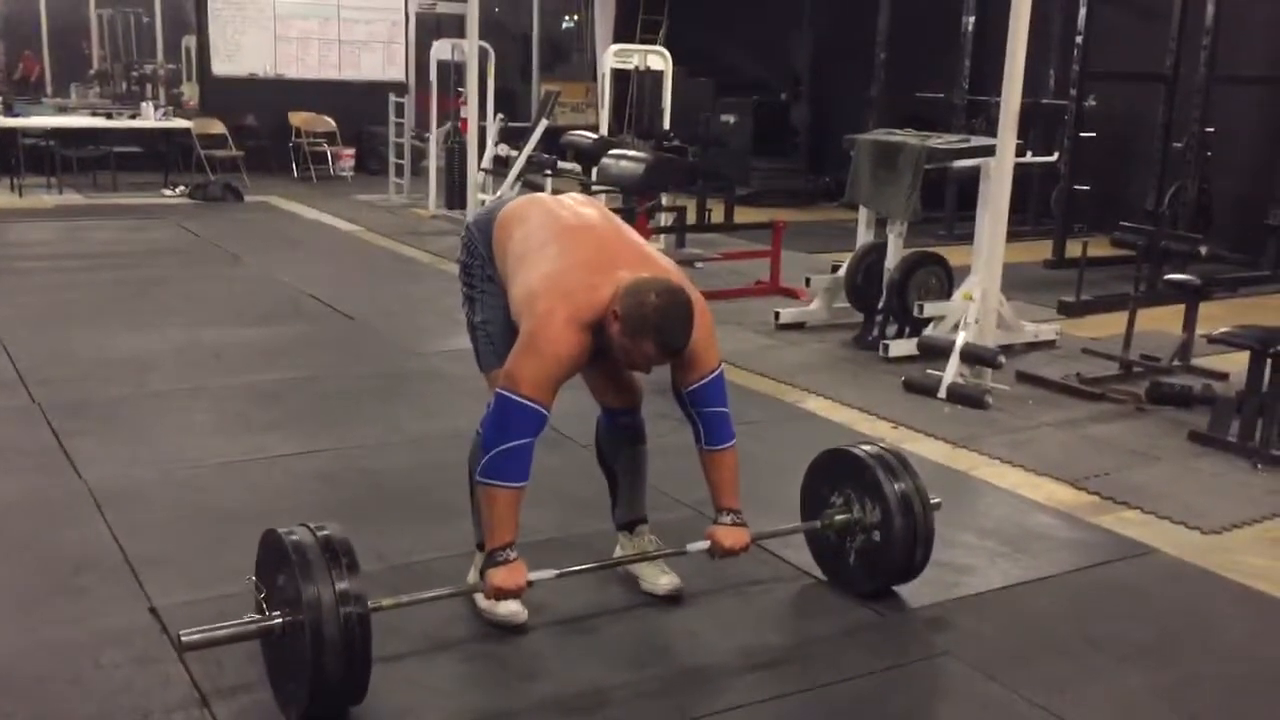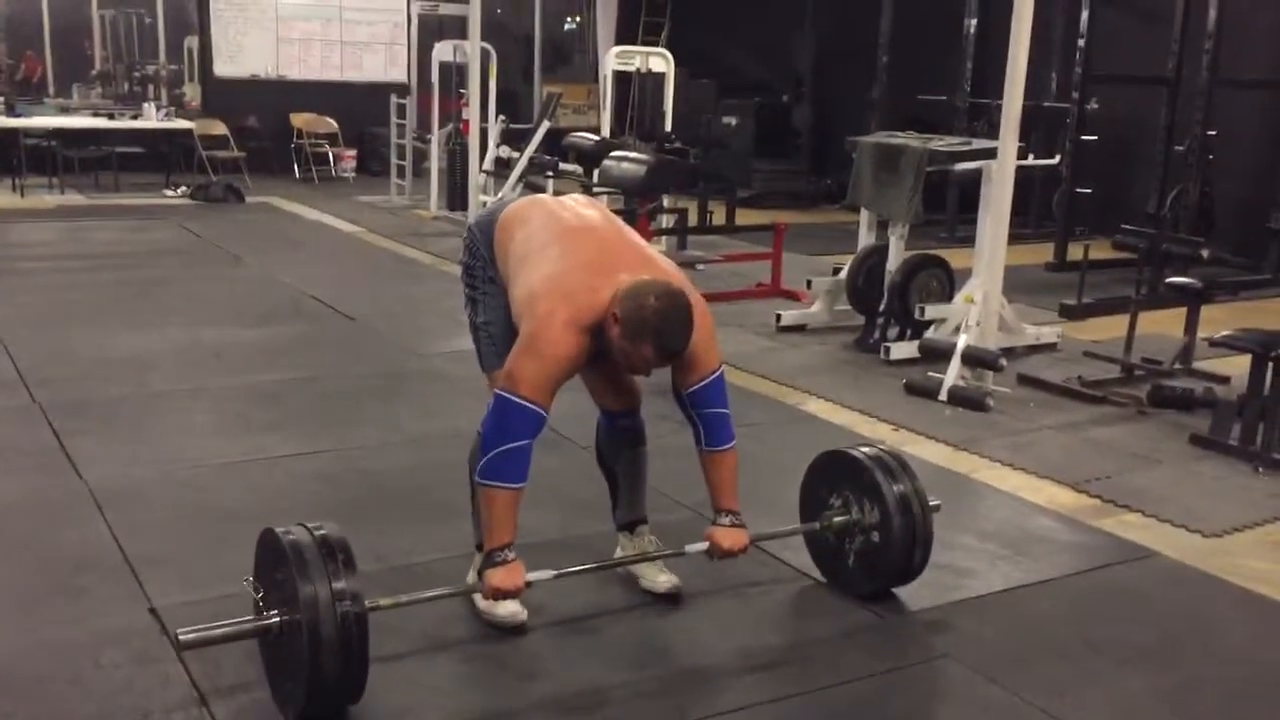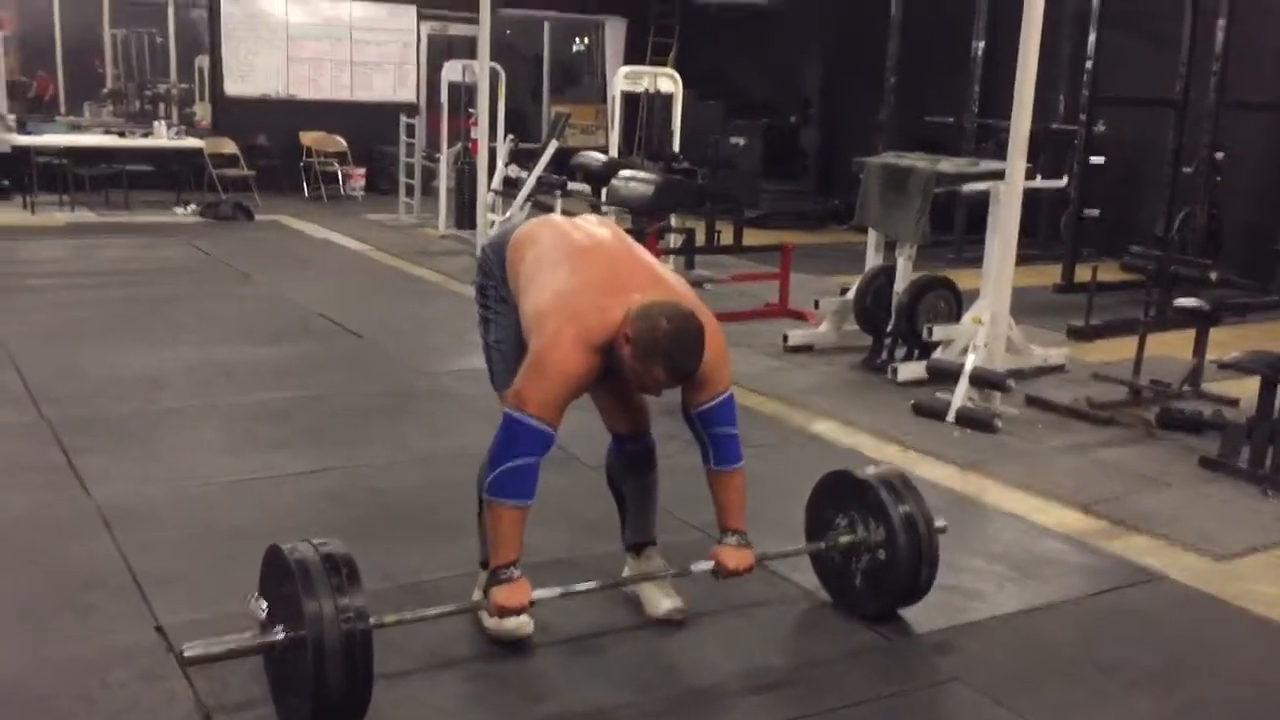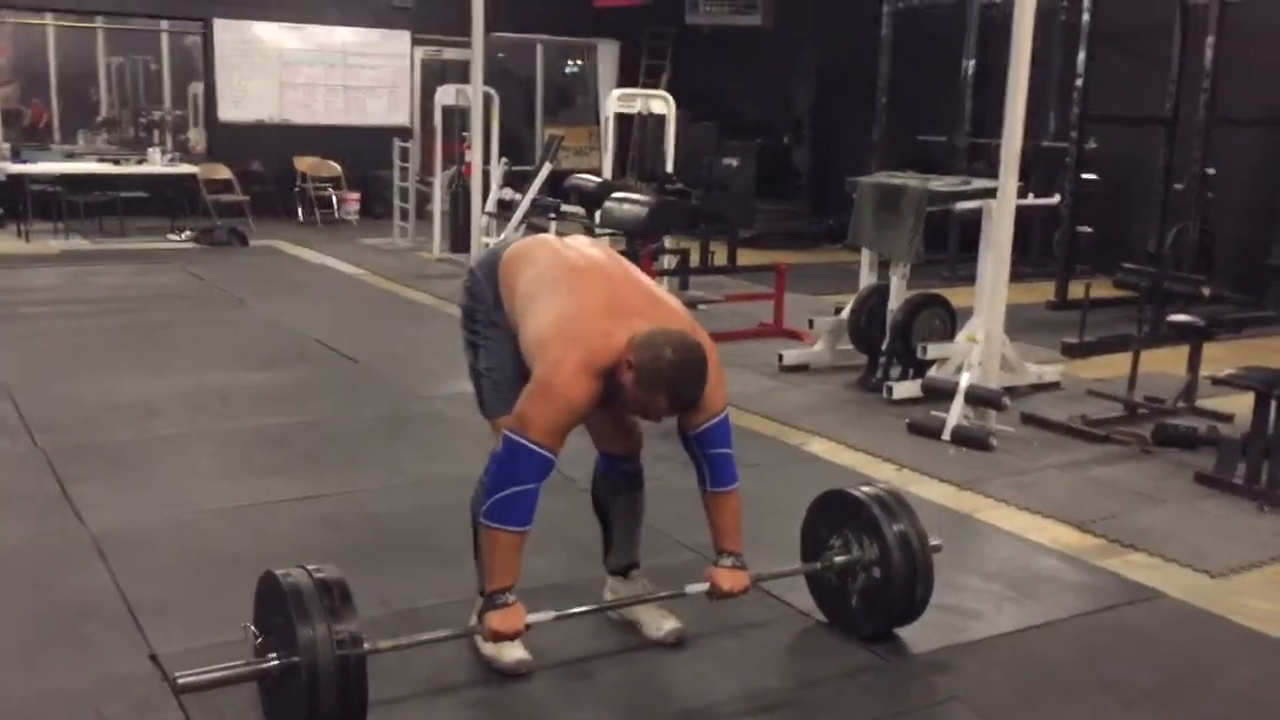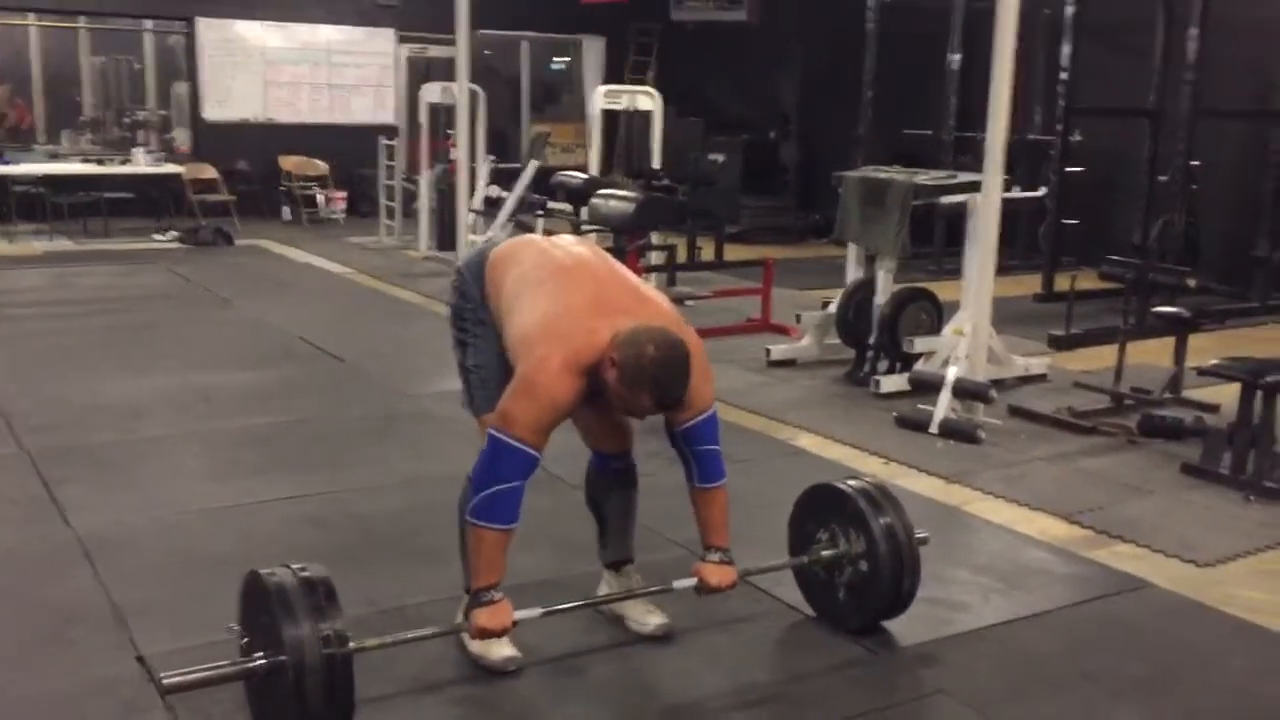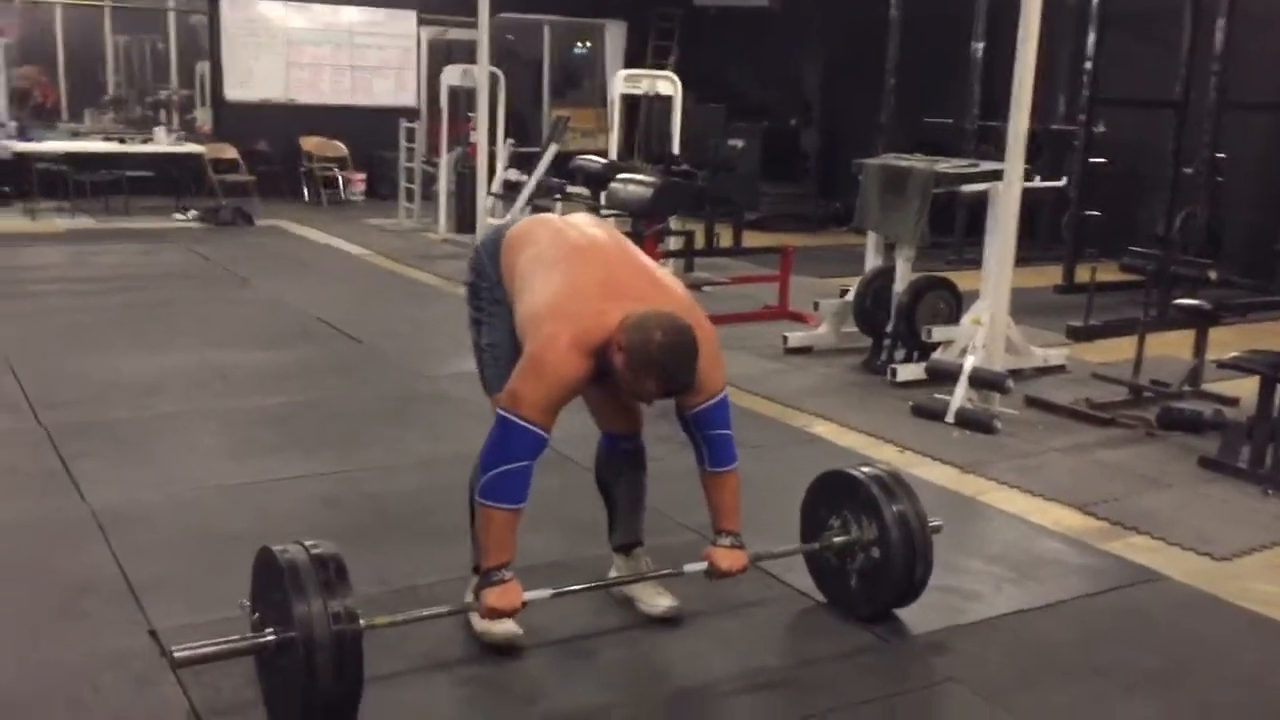
dt=0.2s
person 1, frame 1
left shoulder: (684, 310)
right shoulder: (560, 324)
left elbow: (710, 411)
right elbow: (510, 433)
left wrist: (729, 514)
right wrist: (503, 555)
left knee: (623, 402)
right knee: (511, 410)
left ankle: (634, 536)
right ankle: (486, 557)
person 1, frame 2
left shoulder: (686, 314)
right shoulder: (559, 326)
left elbow: (711, 413)
right elbow: (509, 434)
left wrist: (727, 516)
right wrist: (500, 556)
left knee: (623, 404)
right knee: (511, 410)
left ankle: (634, 537)
right ankle: (484, 559)
person 1, frame 3
left shoulder: (699, 331)
right shoulder: (568, 346)
left elbow: (719, 433)
right elbow: (517, 453)
left wrist: (734, 536)
right wrist: (505, 573)
left knee: (632, 428)
right knee: (524, 428)
left ankle: (642, 559)
right ankle: (489, 578)
person 1, frame 4
left shoulder: (694, 353)
right shoulder: (572, 370)
left elbow: (715, 455)
right elbow: (515, 476)
left wrist: (730, 557)
right wrist: (501, 598)
right hip: (499, 287)
left knee: (623, 447)
right knee: (515, 454)
left ankle: (624, 581)
right ankle: (487, 607)
person 1, frame 5
left shoulder: (682, 349)
right shoulder: (555, 368)
left elbow: (702, 451)
right elbow: (500, 475)
left wrist: (718, 552)
right wrist: (489, 596)
left knee: (615, 446)
right knee: (503, 454)
left ankle: (618, 577)
right ankle: (474, 602)
person 1, frame 6
left shoulder: (693, 334)
right shoulder: (562, 348)
left elbow: (714, 435)
right elbow: (508, 454)
left wrist: (728, 537)
right wrist: (497, 575)
left knee: (624, 429)
right knee: (514, 433)
left ankle: (628, 559)
right ankle: (481, 582)
